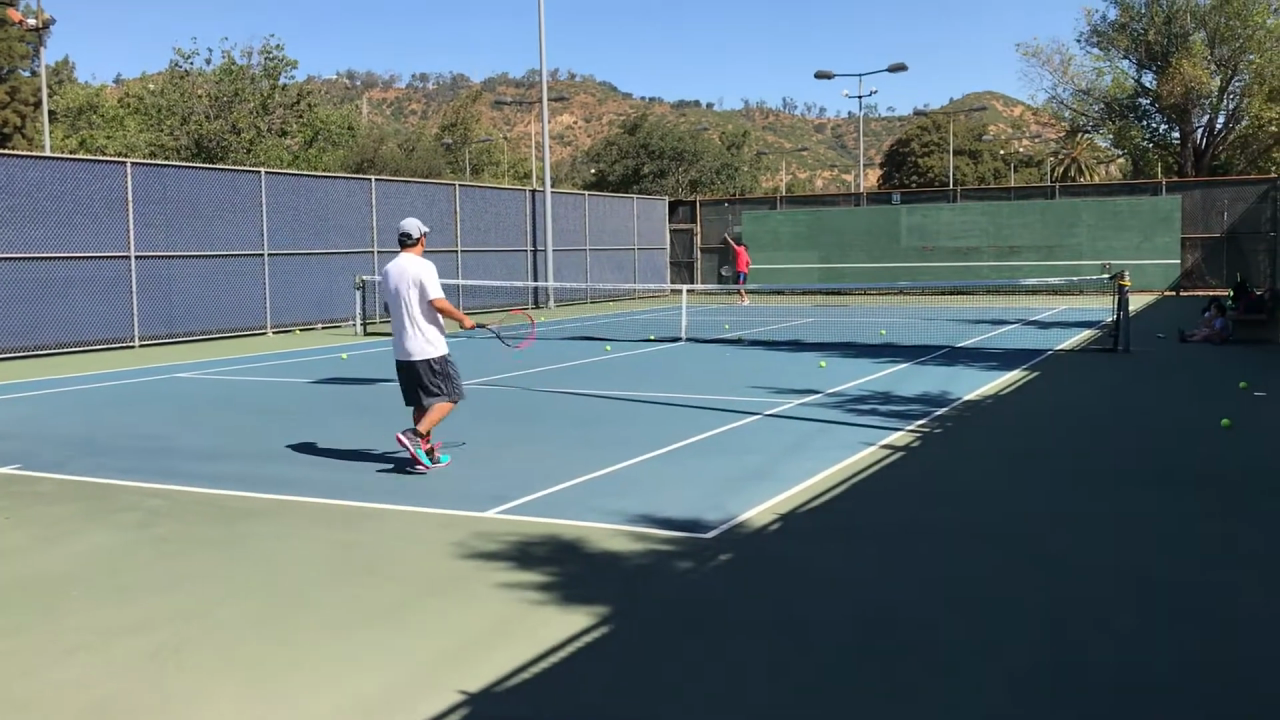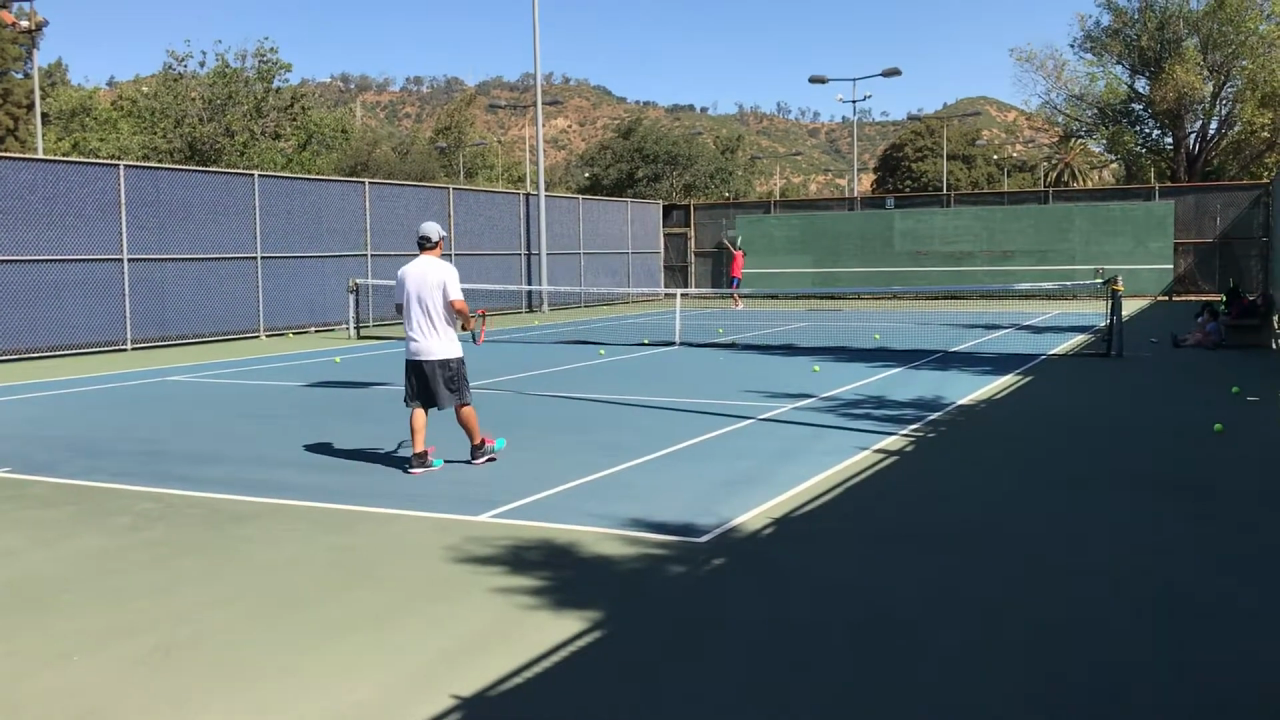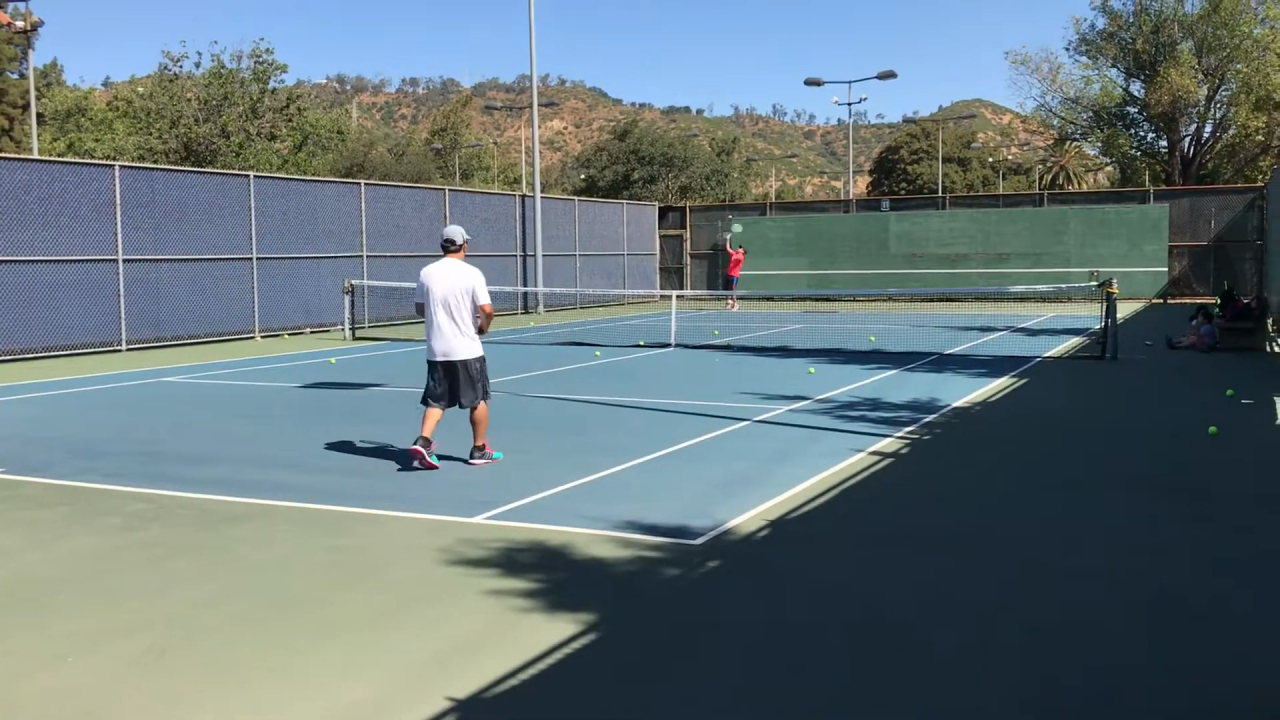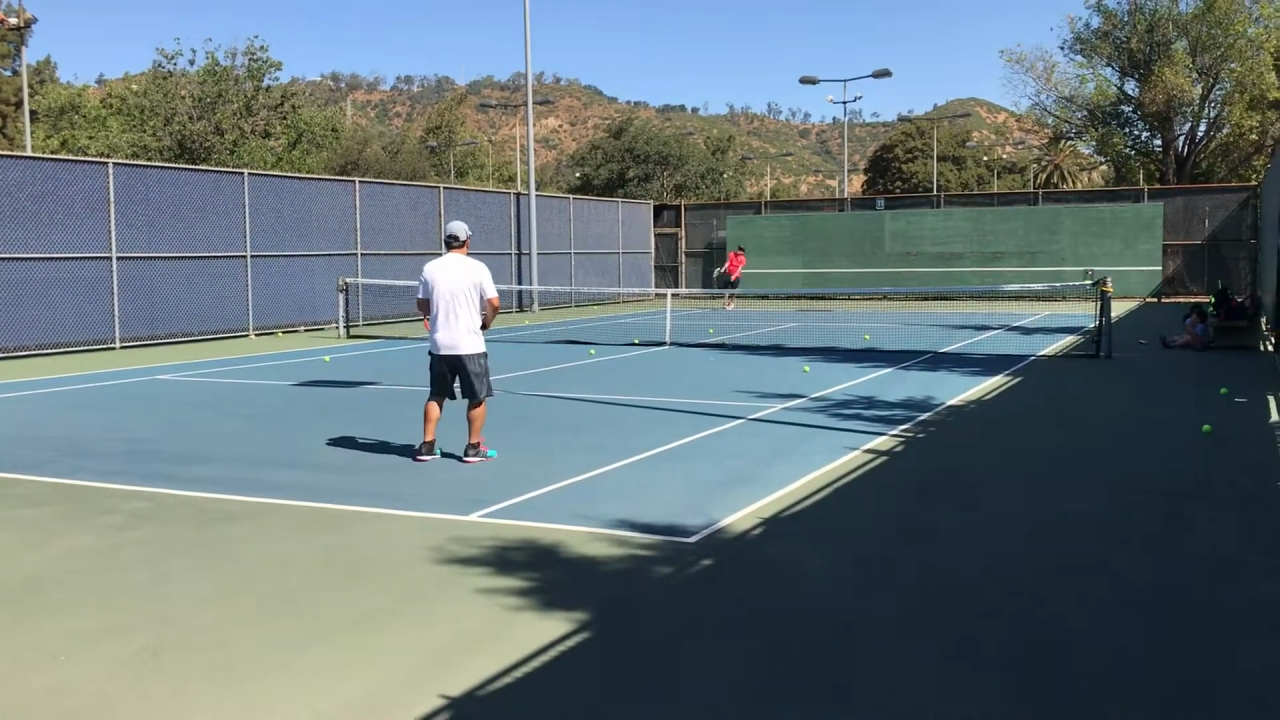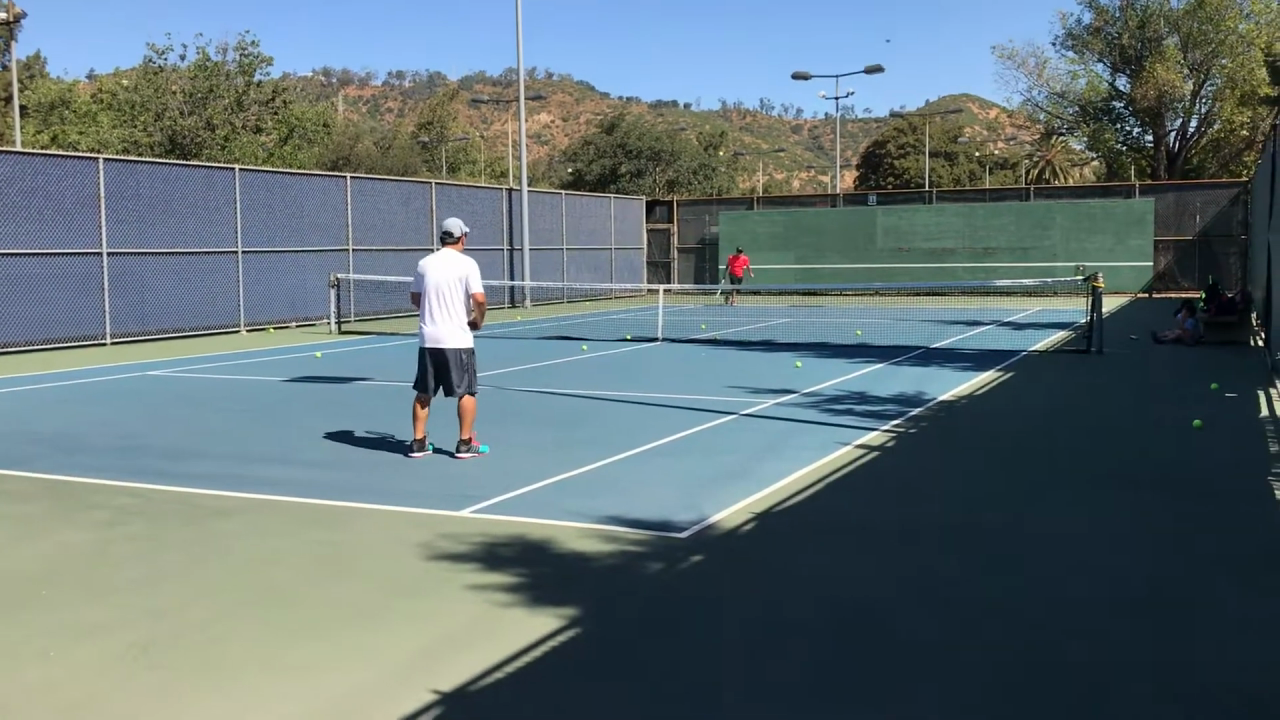
dt=0.3s
person 1, frame 1
left shoulder: (388, 270)
right shoulder: (423, 266)
right elbow: (439, 303)
right wrist: (463, 319)
left hip: (403, 349)
right hip: (429, 348)
left knee: (423, 401)
right knee: (449, 397)
left ankle: (425, 453)
right ankle: (414, 435)
person 1, frame 2
left shoulder: (404, 272)
right shoulder: (445, 269)
left elbow: (400, 309)
right elbow: (458, 306)
right wrist: (467, 322)
left hip: (415, 351)
right hip: (445, 350)
left knee: (419, 404)
right knee: (462, 401)
left ankle: (419, 457)
right ankle: (479, 448)
person 1, frame 3
left shoulder: (426, 273)
right shoulder: (472, 273)
left elbow: (420, 309)
right elbow: (487, 310)
right wrist: (484, 326)
left hip: (437, 351)
right hip: (467, 350)
left knee: (435, 402)
right knee: (479, 399)
left ankle: (423, 441)
right ankle: (479, 450)
person 1, frame 4
left shoulder: (430, 268)
right shoulder: (478, 268)
left elbow: (422, 305)
right elbow: (494, 304)
right wrist: (487, 321)
left hip: (440, 344)
right hip: (470, 344)
left knee: (437, 395)
right knee: (477, 396)
left ankle: (427, 445)
right ankle: (473, 447)
person 1, frame 5
left shoulder: (424, 263)
right shoulder: (467, 263)
left elbow: (415, 298)
right elbow: (479, 299)
right wrist: (478, 320)
left hip: (428, 338)
right hip: (457, 339)
left knee: (423, 392)
right knee: (466, 391)
left ankle: (418, 442)
right ankle: (465, 443)
